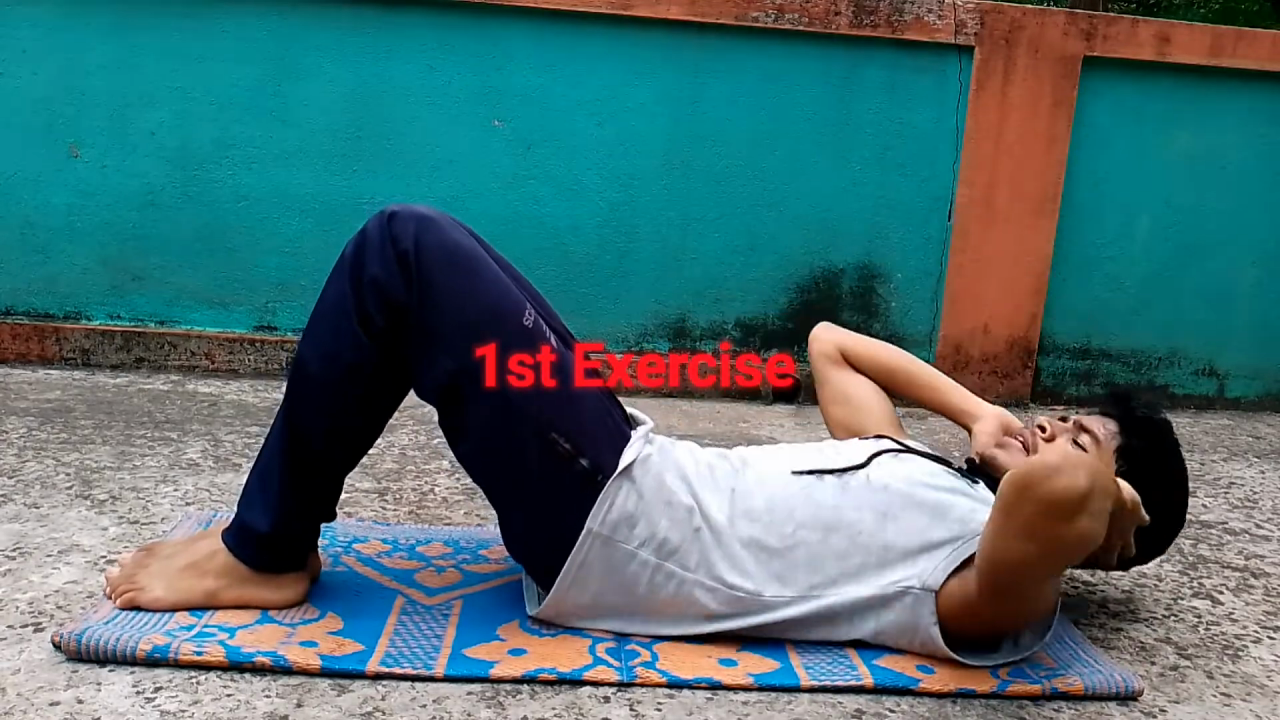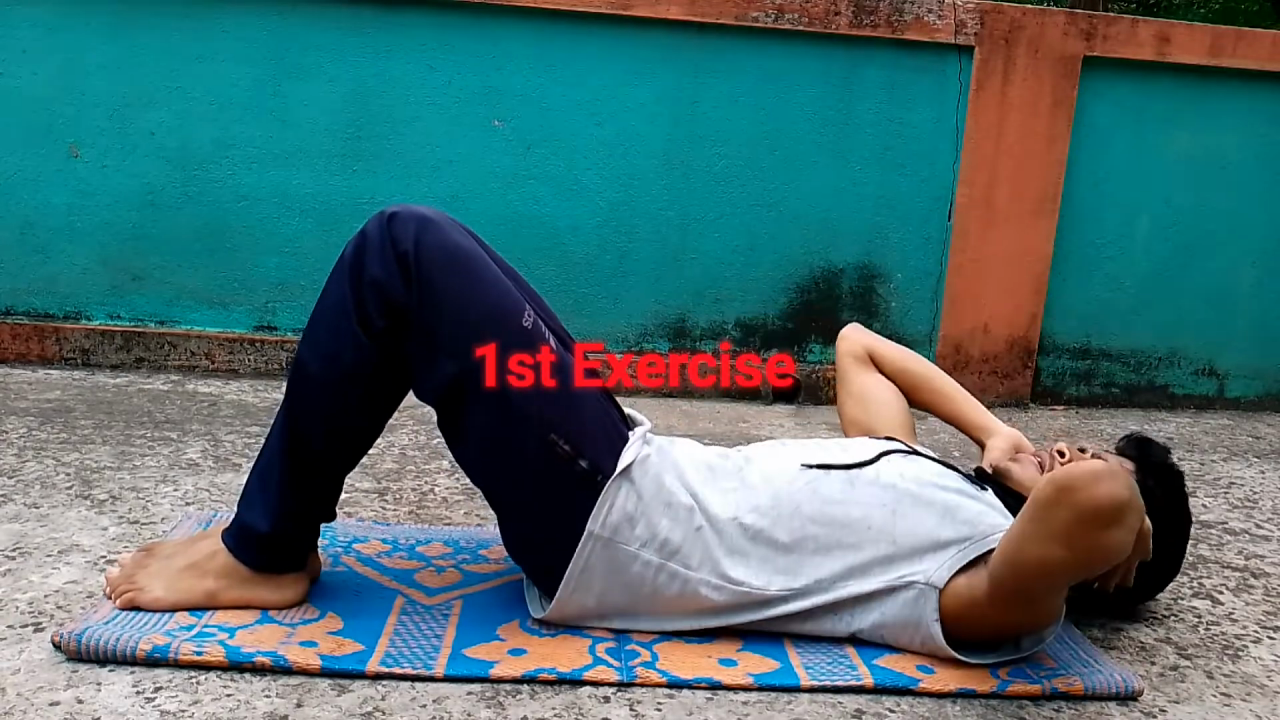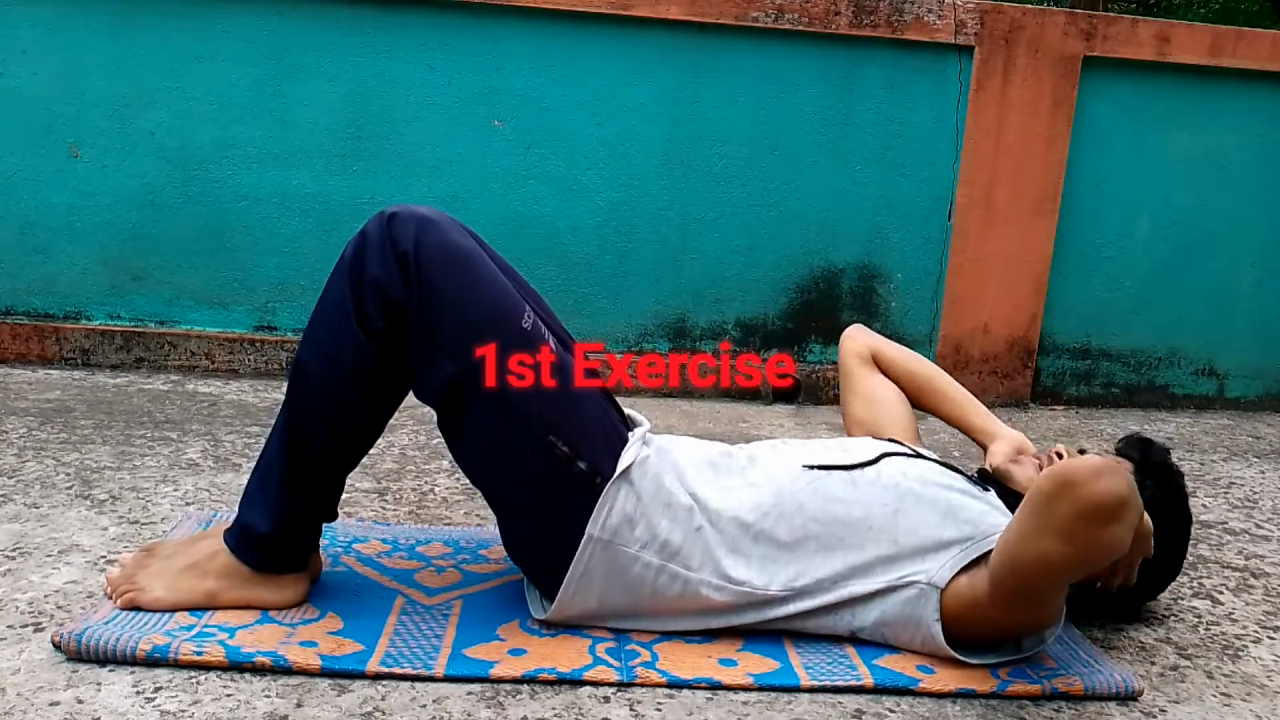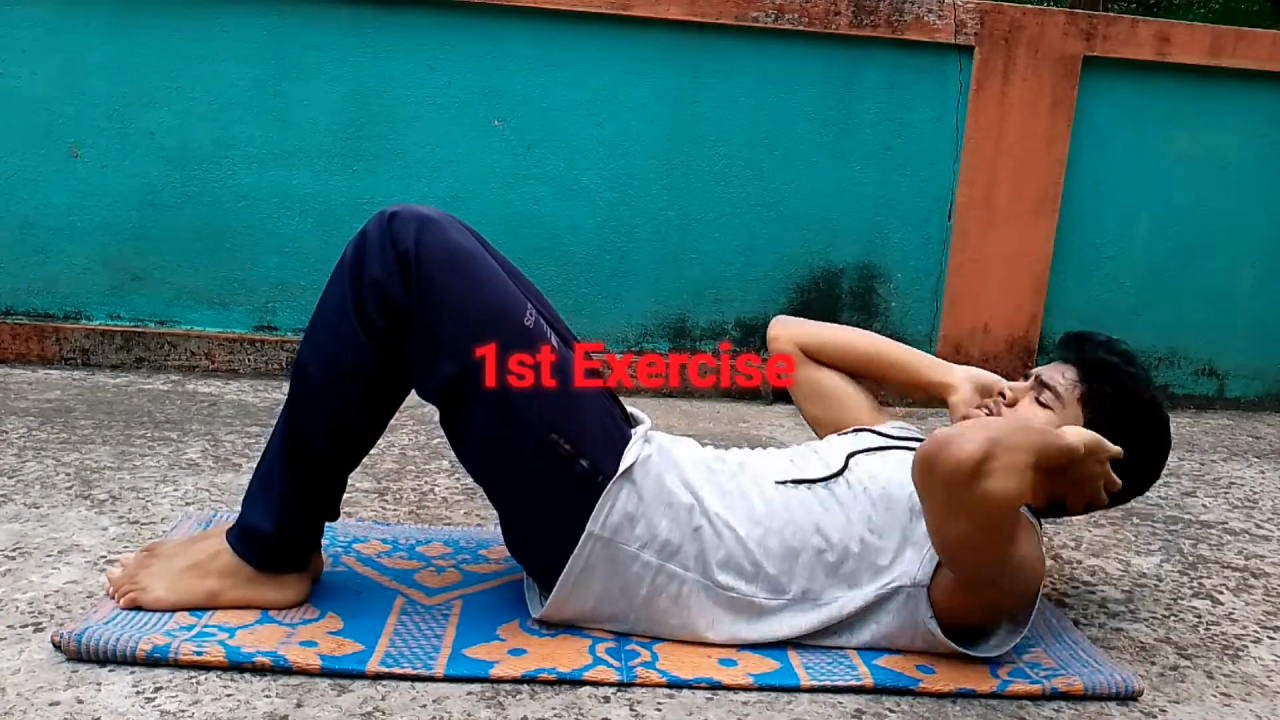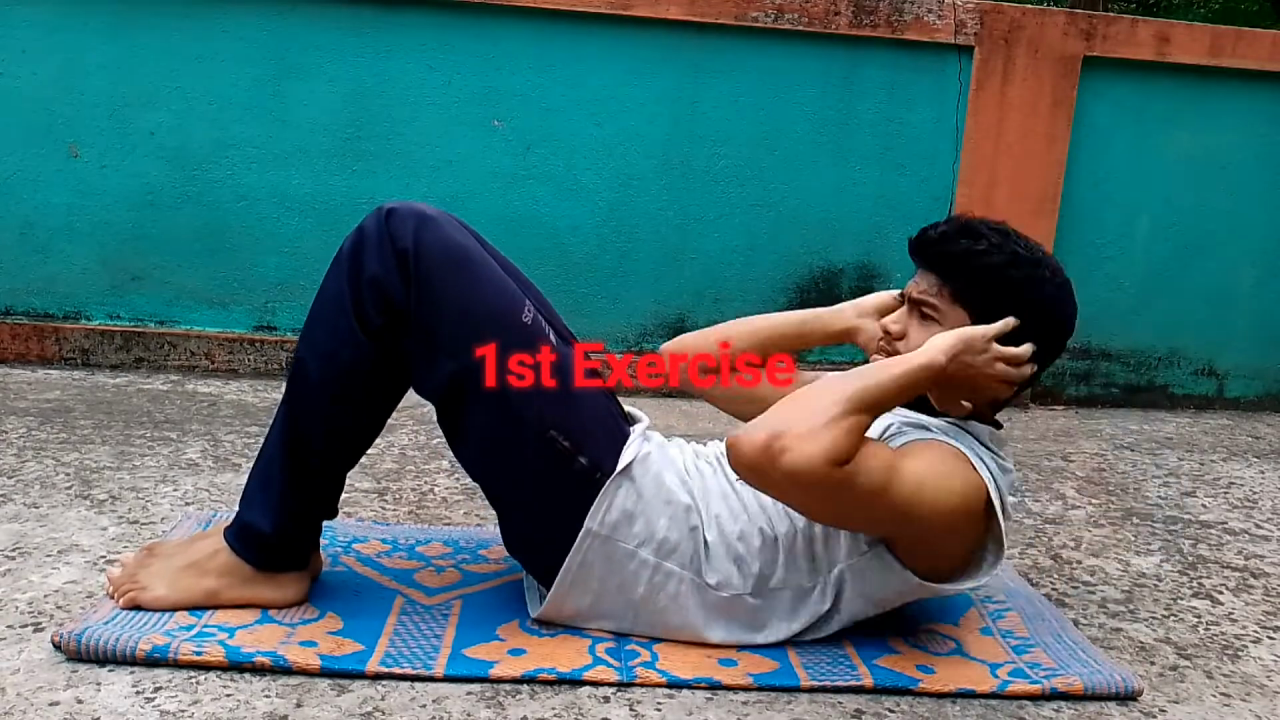
dt=0.2s
person 1, frame 1
left shoulder: (1005, 590)
right shoulder: (922, 467)
left elbow: (1048, 497)
right elbow: (826, 341)
left wrist: (1091, 483)
right wrist: (971, 408)
left hip: (614, 530)
right hip: (640, 479)
left knee: (407, 250)
right knee: (411, 247)
left ankle: (265, 555)
right ankle: (276, 533)
person 1, frame 2
left shoulder: (1006, 596)
right shoulder: (934, 486)
left elbow: (1092, 500)
right elbow: (855, 344)
left wrist: (1110, 498)
right wrist: (990, 429)
left hip: (613, 531)
right hip: (640, 476)
left knee: (407, 252)
right knee: (410, 248)
left ankle: (265, 556)
right ankle: (275, 534)
person 1, frame 3
left shoulder: (1008, 598)
right shoulder: (937, 486)
left elbow: (1092, 495)
right elbow: (860, 345)
left wrist: (1104, 498)
right wrist: (996, 435)
left hip: (612, 531)
right hip: (639, 473)
left knee: (406, 251)
right knee: (410, 250)
left ankle: (265, 556)
right ankle: (275, 535)
person 1, frame 4
left shoulder: (997, 570)
right shoulder: (896, 448)
left elbow: (963, 461)
right elbow: (791, 335)
left wrist: (1053, 439)
right wrist: (950, 378)
left hip: (615, 534)
right hip: (639, 476)
left knee: (407, 250)
right knee: (412, 249)
left ankle: (268, 554)
right ankle: (277, 536)
person 1, frame 5
left shoulder: (952, 499)
right shoulder: (889, 412)
left elbow: (766, 451)
right elbow: (691, 354)
left wrist: (922, 367)
right wrist: (851, 320)
left hip: (611, 537)
right hip: (629, 487)
left knee: (406, 246)
right knee: (409, 244)
left ankle: (265, 554)
right ankle: (281, 535)
